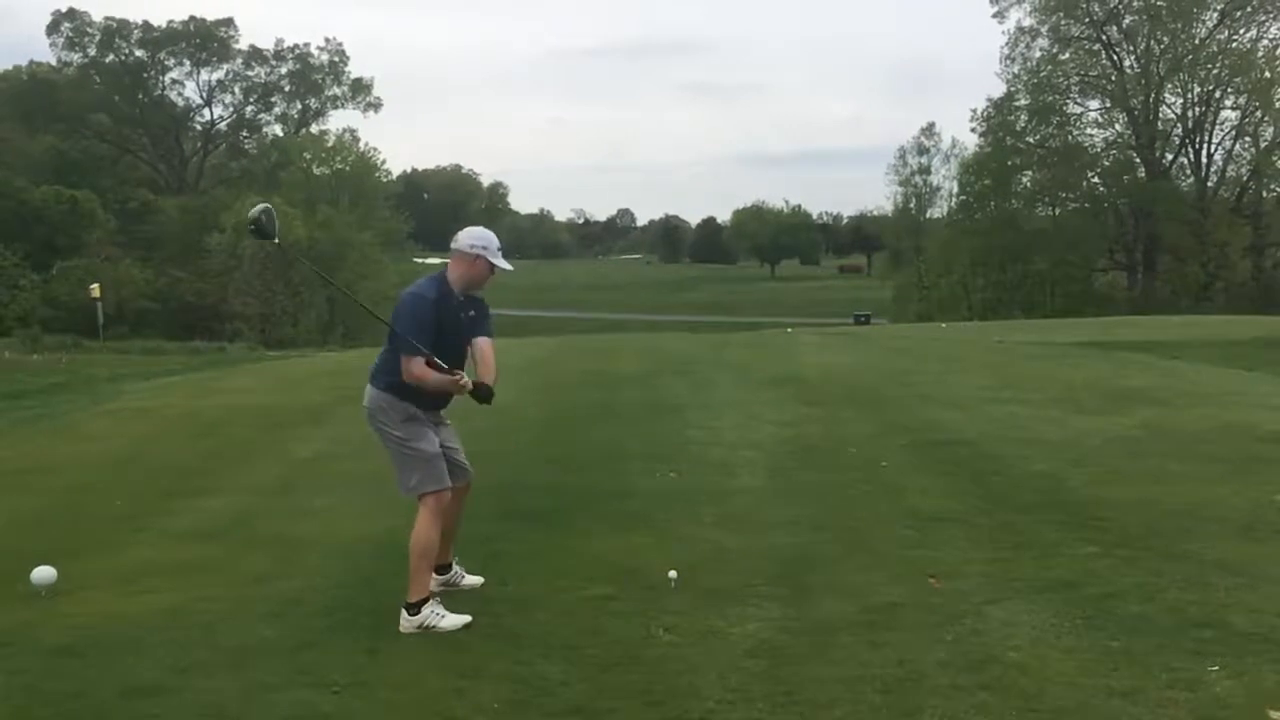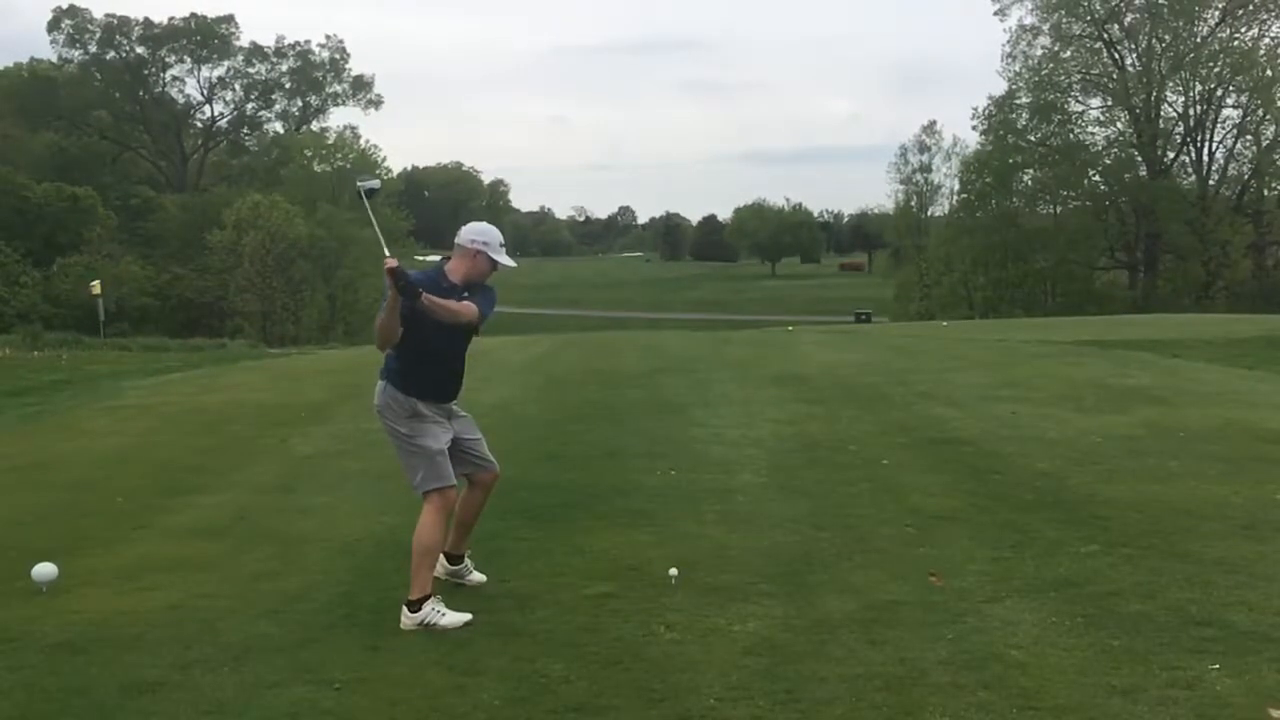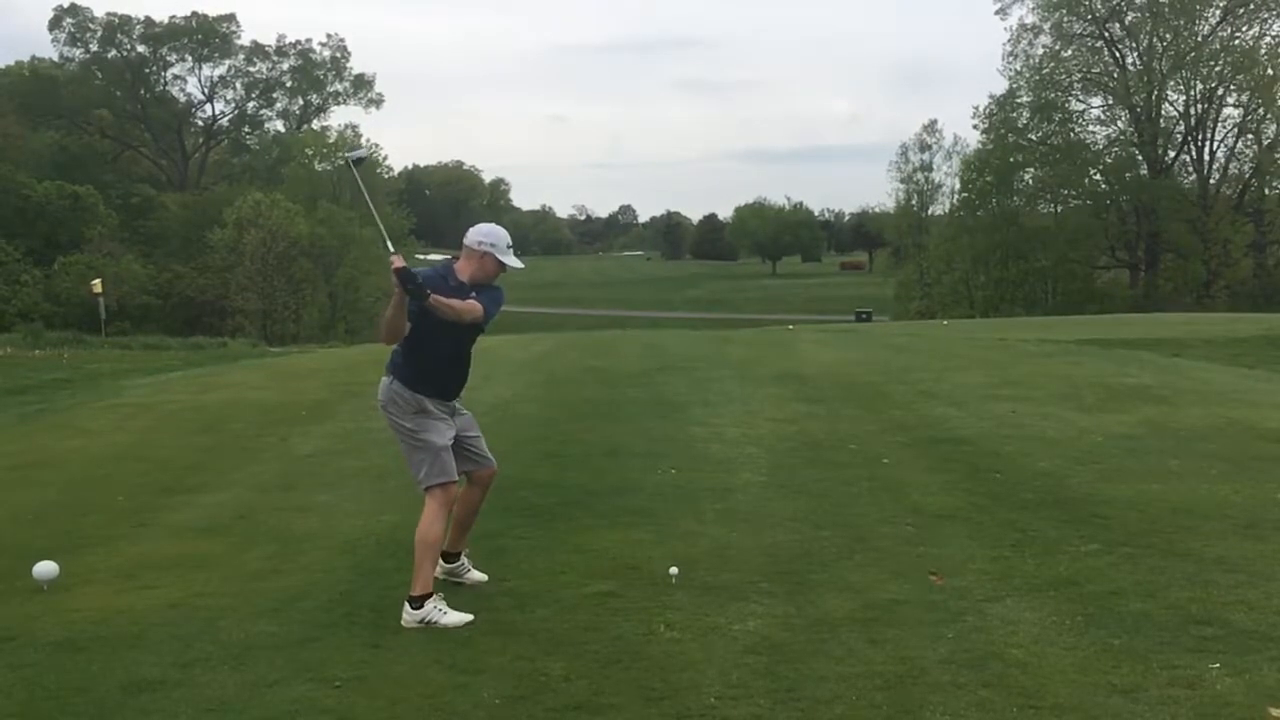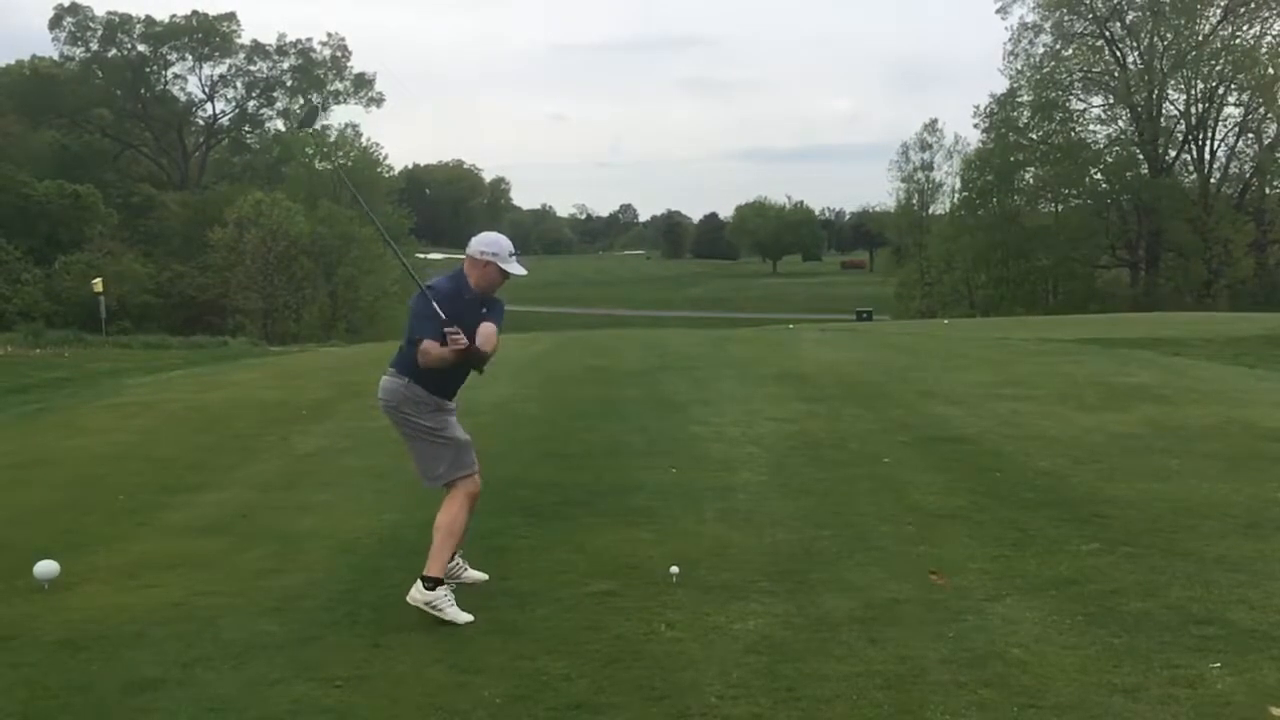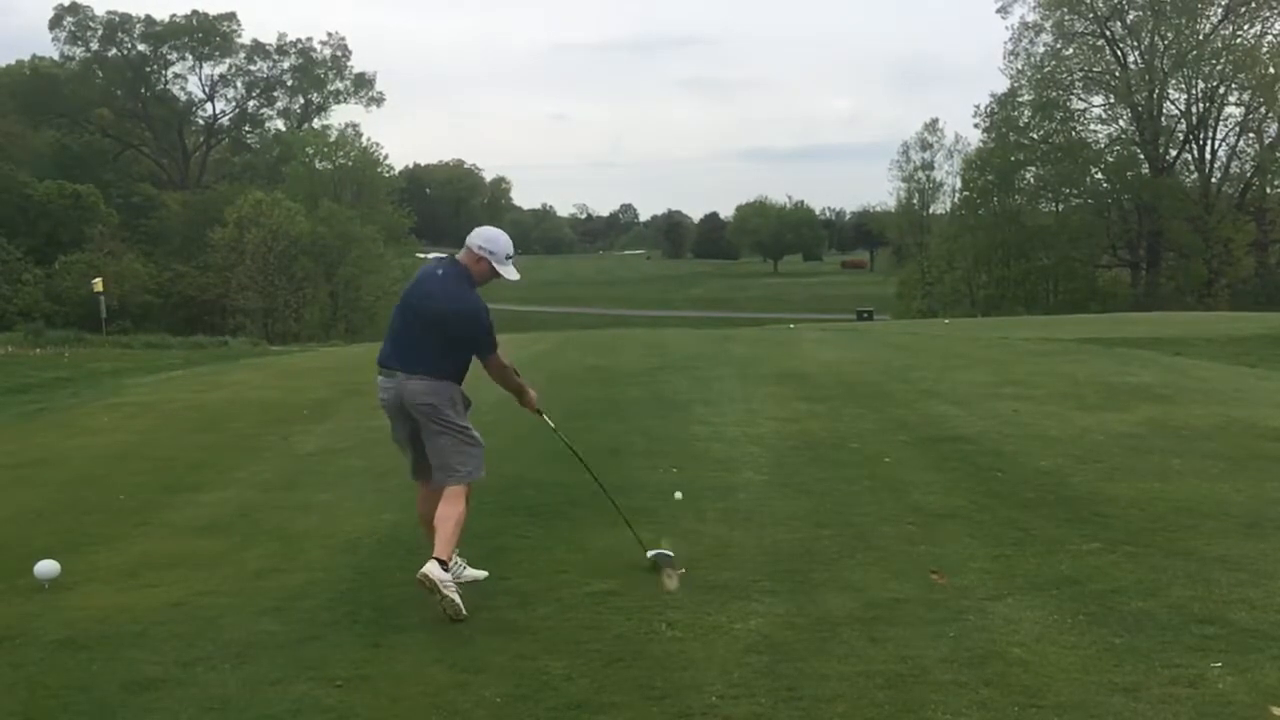
dt=1s
person 1, frame 1
left shoulder: (475, 306)
right shoulder: (420, 298)
left elbow: (483, 348)
right elbow: (411, 373)
left wrist: (483, 385)
right wrist: (454, 385)
left hip: (428, 408)
right hip: (395, 405)
left knee: (459, 481)
right knee: (436, 497)
left ankle: (442, 569)
right ankle: (417, 609)
person 1, frame 2
left shoulder: (482, 294)
right shoulder: (416, 282)
left elbow: (462, 314)
right elbow: (384, 343)
left wrist: (419, 298)
right wrist: (395, 295)
left hip: (444, 402)
right hip: (406, 403)
left knee: (485, 474)
right knee: (442, 496)
left ankle: (453, 559)
right ankle: (418, 606)
person 1, frame 3
left shoulder: (489, 293)
right shoulder: (425, 279)
left elbow: (466, 313)
right elbow: (390, 336)
left wrist: (426, 297)
right wrist: (401, 291)
left hip: (445, 399)
right hip: (409, 398)
left knee: (483, 472)
right knee: (443, 491)
left ankle: (451, 558)
right ankle: (420, 603)
person 1, frame 4
left shoulder: (490, 304)
right shoulder: (437, 293)
left elbow: (487, 337)
right elbow: (425, 356)
left wrist: (478, 352)
right wrist: (452, 353)
left hip: (428, 396)
right hip: (411, 394)
left knee: (460, 472)
right knee: (465, 484)
left ankle: (447, 560)
right ankle: (430, 586)
person 1, frame 5
left shoulder: (432, 270)
right shoulder: (469, 306)
right elbow: (493, 365)
left wrist: (514, 381)
right wrist: (523, 393)
left hip: (390, 383)
right hip: (433, 390)
left knee: (427, 477)
right knee: (456, 482)
left ankle: (445, 559)
right ankle: (440, 565)
